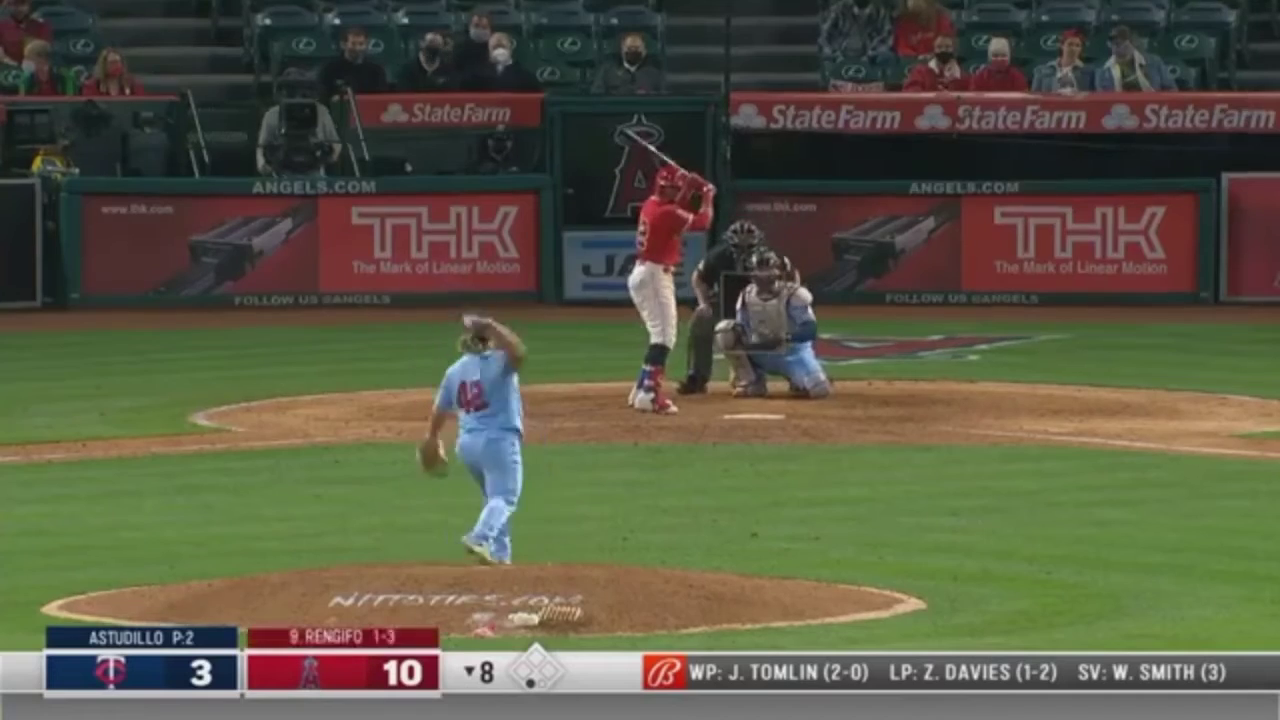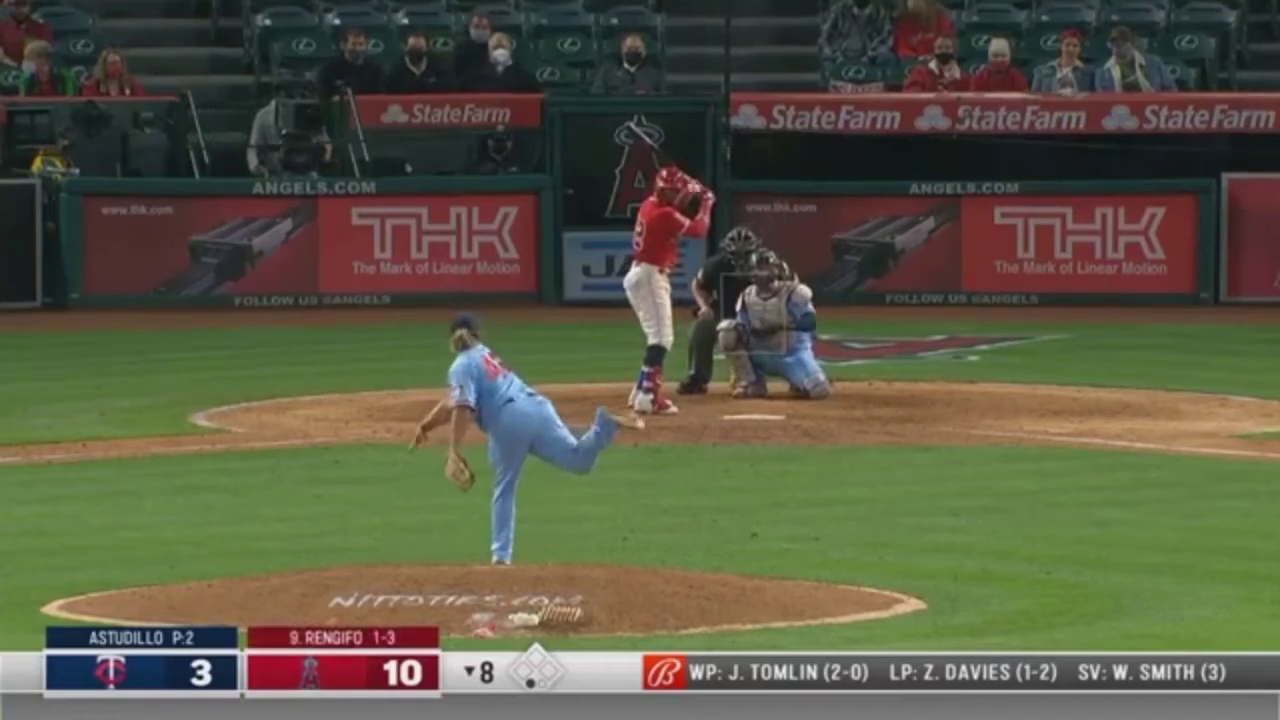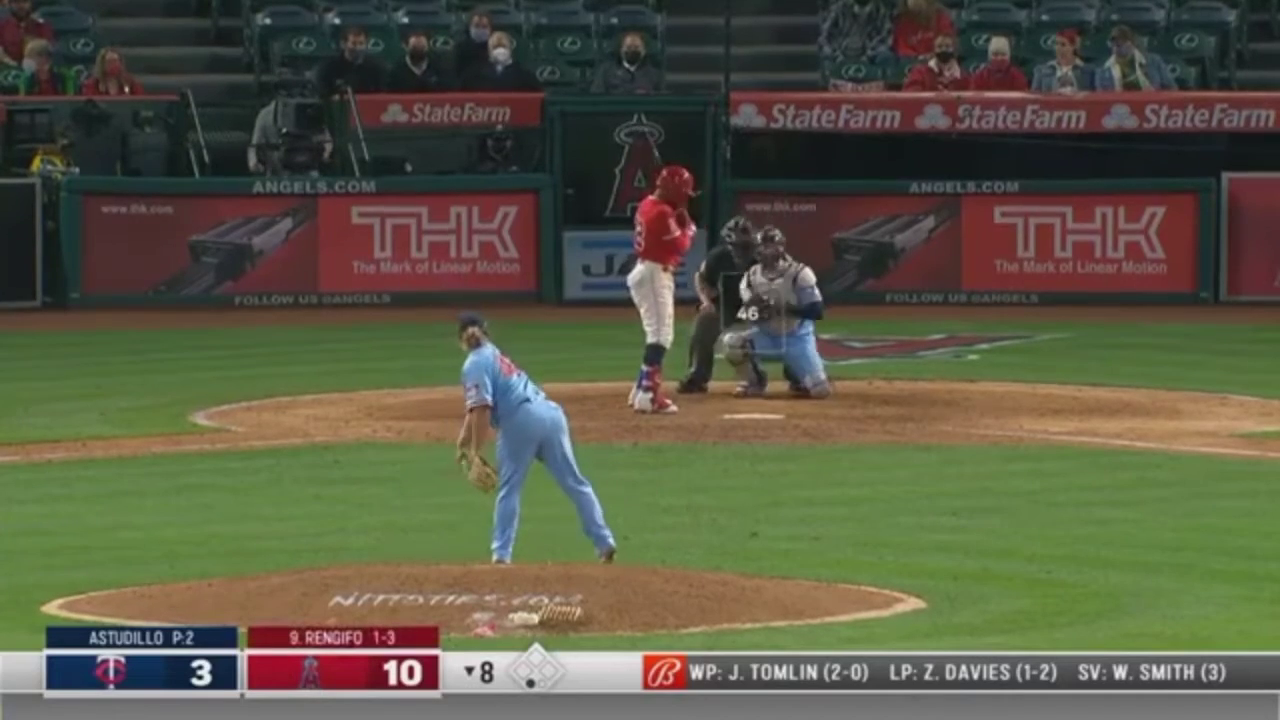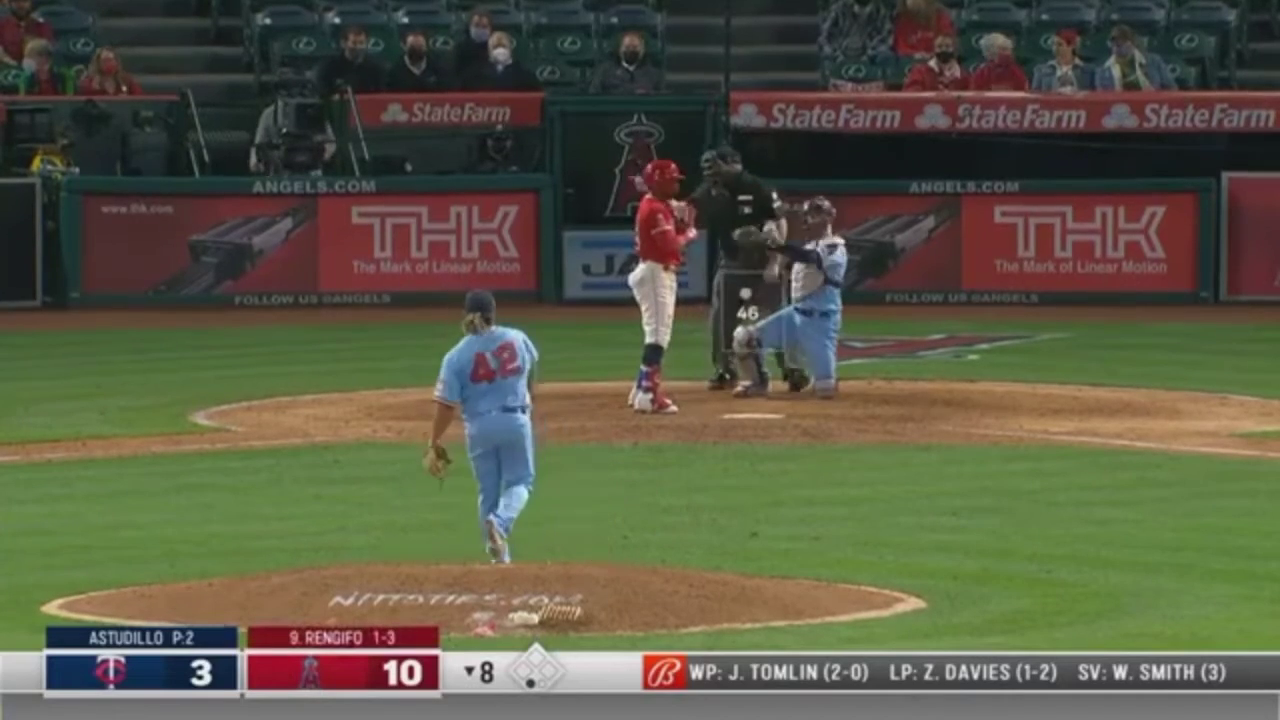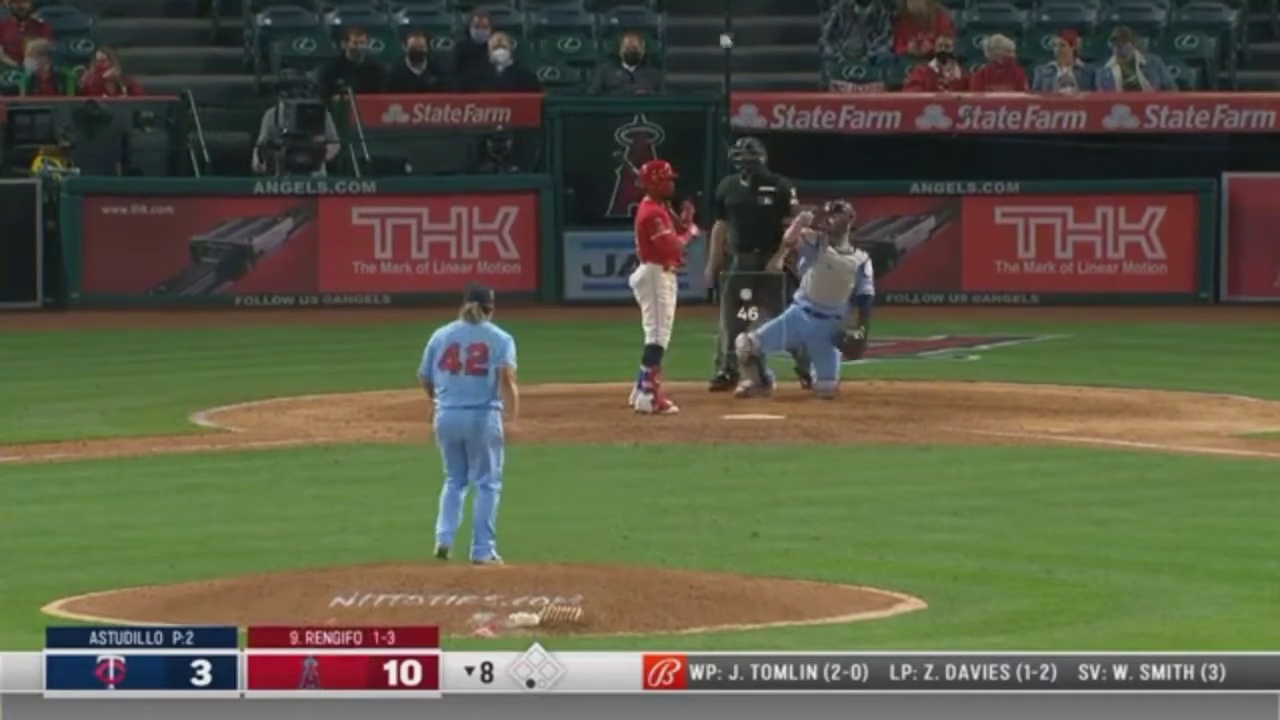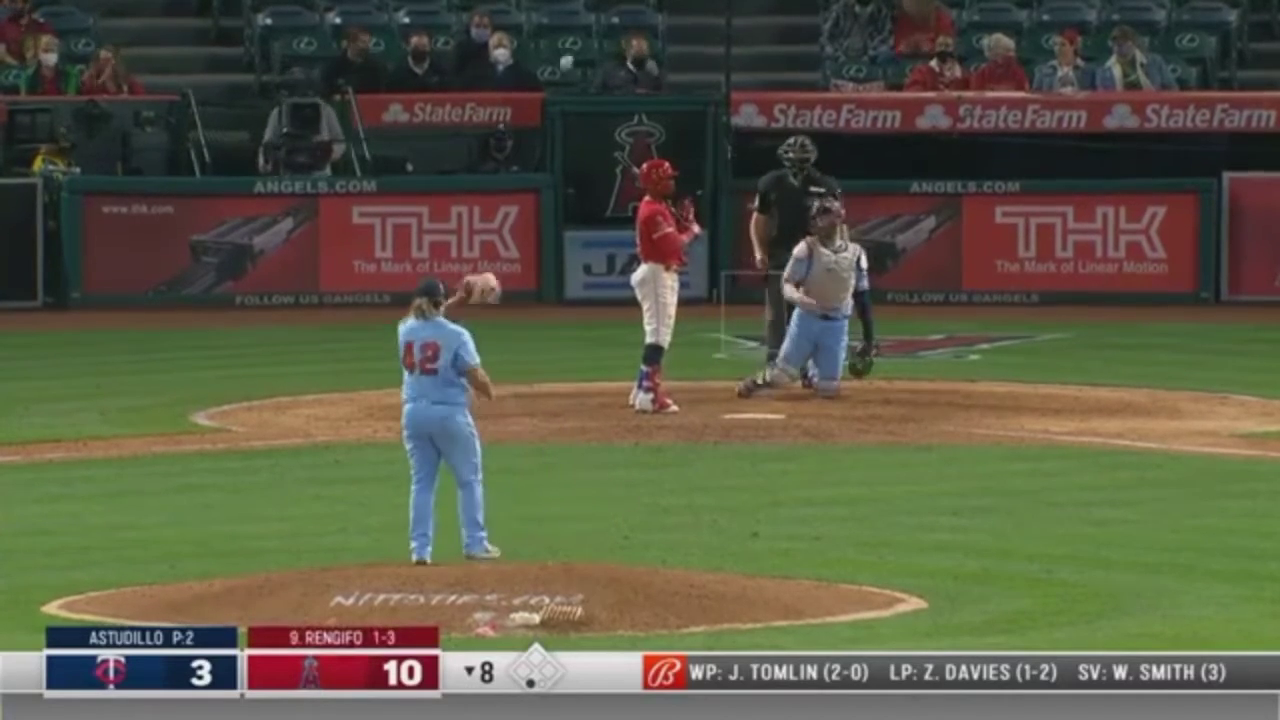
dt=0.7s
person 1, frame 1
left shoulder: (456, 372)
right shoulder: (496, 362)
left elbow: (439, 412)
right elbow: (516, 353)
left wrist: (432, 440)
right wrist: (491, 325)
left hip: (468, 444)
right hip: (499, 441)
left knee: (495, 495)
right knee: (504, 498)
left ankle: (500, 552)
right ankle: (479, 539)
person 1, frame 2
left shoulder: (460, 366)
right shoulder: (485, 355)
left elbow: (463, 409)
right elbow: (456, 402)
left wrist: (455, 449)
right wrist: (425, 426)
left hip: (507, 424)
right hip: (537, 410)
left knee: (505, 492)
right knee: (579, 460)
left ankle: (501, 555)
right ankle: (606, 423)
person 1, frame 3
left shoulder: (474, 365)
right shoulder: (493, 354)
left elbow: (481, 410)
right elbow: (477, 406)
left wrist: (476, 452)
right wrist: (464, 443)
left hip: (520, 423)
right hip: (551, 413)
left knee: (509, 491)
right knee: (574, 482)
left ankle: (501, 554)
right ankle: (605, 543)
person 1, frame 4
left shoulder: (456, 356)
right shoulder: (517, 338)
left elbow: (446, 405)
right elbow: (531, 372)
left wrist: (434, 443)
left hip: (481, 427)
right hip: (516, 421)
left knee: (489, 491)
right knee: (520, 481)
left ankle: (499, 553)
right ankle: (500, 521)
person 1, frame 5
left shoulder: (440, 335)
right shoulder: (500, 339)
left elbow: (425, 380)
right elbow: (507, 381)
right wrist: (512, 420)
left hip: (446, 417)
right hip: (482, 418)
left knee: (455, 479)
right knee: (487, 483)
left ankle: (444, 538)
right ankle: (482, 550)
person 1, frame 6
left shoulder: (405, 329)
right shoulder: (456, 334)
right elbow: (476, 378)
left wrist: (459, 298)
right wrist: (490, 392)
left hip: (414, 414)
right hip: (450, 414)
left knee: (421, 483)
right knee: (469, 480)
left ankle: (420, 549)
right ankle: (475, 543)
person 2, frame 1
left shoulder: (651, 204)
right shoulder: (667, 212)
left elbow: (679, 206)
right elbow: (702, 222)
left wrist: (691, 188)
right wrist: (708, 195)
left hip: (646, 273)
right hip: (654, 276)
left knee: (660, 335)
right knee: (665, 336)
left ankle: (641, 390)
right ankle: (650, 395)
person 2, frame 2
left shoulder: (650, 205)
right shoulder: (664, 214)
left elbow: (674, 209)
right elbow: (698, 229)
left wrist: (690, 193)
right wrist: (707, 201)
left hip: (642, 274)
right hip: (650, 276)
left knee: (657, 336)
right knee: (662, 337)
left ankle: (641, 391)
right ankle: (648, 397)
person 2, frame 3
left shoulder: (647, 204)
right shoulder: (663, 212)
right elbow: (680, 246)
left wrist: (680, 219)
right wrist: (690, 228)
left hip: (647, 271)
right hip: (654, 274)
left knee: (657, 334)
right knee: (661, 335)
left ankle: (641, 390)
right ankle: (647, 395)
person 2, frame 4
left shoulder: (662, 206)
right shoulder: (654, 209)
left elbow: (674, 234)
right elbow: (672, 244)
left wrist: (684, 221)
right wrist: (690, 233)
left hip: (661, 273)
right hip: (655, 274)
left knee: (657, 334)
right knee: (658, 335)
left ankle: (642, 390)
right ankle: (647, 396)
person 2, frame 5
left shoulder: (660, 207)
right shoulder: (652, 212)
left elbow: (675, 233)
right elbow: (672, 247)
left wrist: (685, 219)
right wrist: (692, 231)
left hip: (662, 275)
right hip: (656, 275)
left knee: (657, 335)
right knee: (658, 335)
left ankle: (643, 390)
right ankle: (648, 397)
person 2, frame 6
left shoulder: (661, 206)
right shoulder: (653, 211)
left elbow: (677, 233)
right elbow: (675, 245)
left wrist: (685, 218)
right wrist: (693, 229)
left hip: (664, 274)
right hip: (657, 275)
left knee: (658, 334)
right knee: (659, 335)
left ankle: (643, 390)
right ankle: (649, 396)
person 3, frame 1
right shoulder: (718, 257)
left elbow: (792, 275)
right elbow: (698, 277)
right wrist: (703, 302)
right hip: (725, 303)
right knee: (700, 321)
right ankle: (697, 378)
person 3, frame 2
right shoulder: (716, 264)
right elbow: (697, 285)
right wrist: (704, 306)
right hip: (724, 308)
right knee: (701, 330)
right ankle: (697, 379)
person 3, frame 3
right shoulder: (718, 255)
right elbow: (700, 278)
right wrist: (706, 301)
right hip: (724, 305)
right knee: (701, 330)
right ankle: (697, 377)
person 3, frame 4
left shoulder: (758, 190)
right shoulder: (709, 192)
left elbow: (779, 226)
left wrist: (774, 262)
left hip: (760, 264)
right hip: (728, 265)
right knee: (720, 319)
left ankle: (791, 369)
right ankle: (724, 371)
person 3, frame 5
left shoulder: (780, 186)
right shoulder: (727, 187)
right elbow: (721, 227)
right wrist: (712, 264)
left hip: (772, 260)
right hip: (740, 261)
right knee: (731, 317)
left ankle: (806, 369)
right ankle: (727, 371)
person 3, frame 6
left shoulder: (827, 186)
right shoulder: (771, 182)
right elbow: (759, 219)
right wrist: (759, 251)
right hip: (780, 257)
right knee: (777, 317)
person 4, frame 1
left shoulder: (794, 295)
right shoulder: (747, 296)
left elbow: (810, 330)
right elbow: (740, 330)
left wrist: (781, 337)
right wrist: (751, 339)
left hip: (793, 354)
right hip: (761, 355)
left knee: (819, 389)
right knee: (725, 329)
left ankle: (797, 378)
right ankle: (753, 381)
person 4, frame 2
left shoulder: (794, 292)
right shoulder: (747, 296)
left elbow: (810, 323)
right elbow: (741, 332)
left wrist: (781, 325)
left hip: (793, 354)
right hip: (761, 355)
left knee: (820, 390)
right knee: (727, 328)
left ankle: (797, 380)
right ankle: (752, 382)
person 4, frame 3
left shoulder: (799, 274)
right shoulder: (752, 275)
left elbow: (817, 311)
right elbow: (746, 306)
left wrist: (784, 308)
left hip: (797, 339)
right hip: (767, 336)
left knee: (819, 388)
right knee: (731, 342)
left ankle: (798, 378)
right ankle: (755, 382)
person 4, frame 4
left shoulder: (834, 245)
right shoulder: (811, 246)
left elbow: (810, 258)
left wrist: (776, 246)
left hip: (821, 320)
right hip: (795, 313)
left knee: (825, 389)
right knee: (743, 337)
left ankle: (822, 376)
right ankle: (757, 382)
person 4, frame 5
left shoulder: (861, 261)
right shoulder: (815, 242)
left elbow: (865, 300)
right elbow: (789, 242)
left wrist: (862, 328)
right wrist: (798, 223)
left hip: (829, 325)
right hip: (799, 314)
left knee: (827, 390)
right knee: (746, 344)
left ankle: (818, 375)
right ankle: (761, 382)
person 4, frame 6
left shoulder: (856, 253)
right shoulder: (807, 248)
left elbow: (862, 297)
right elbow: (787, 284)
left wrist: (869, 336)
right wrist: (798, 298)
left hip: (836, 325)
right hip: (806, 318)
left knee: (829, 389)
right knee: (781, 376)
left ankle: (815, 372)
right ankle: (761, 380)
